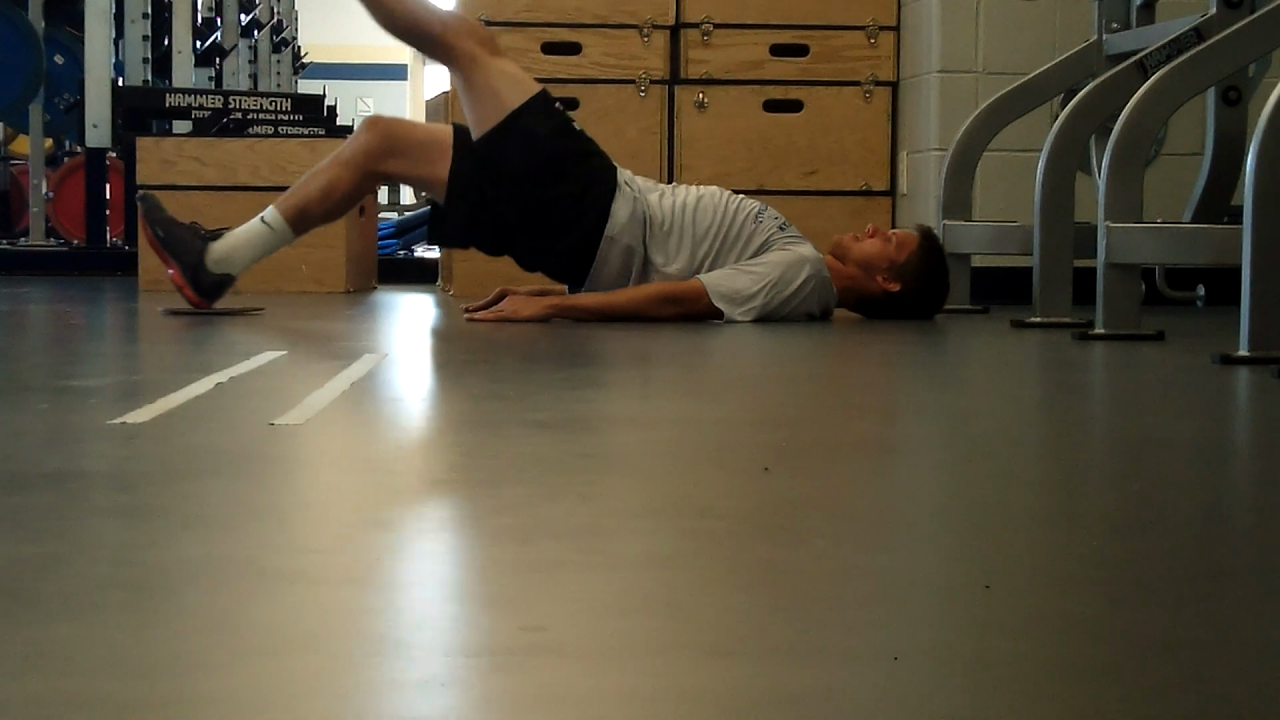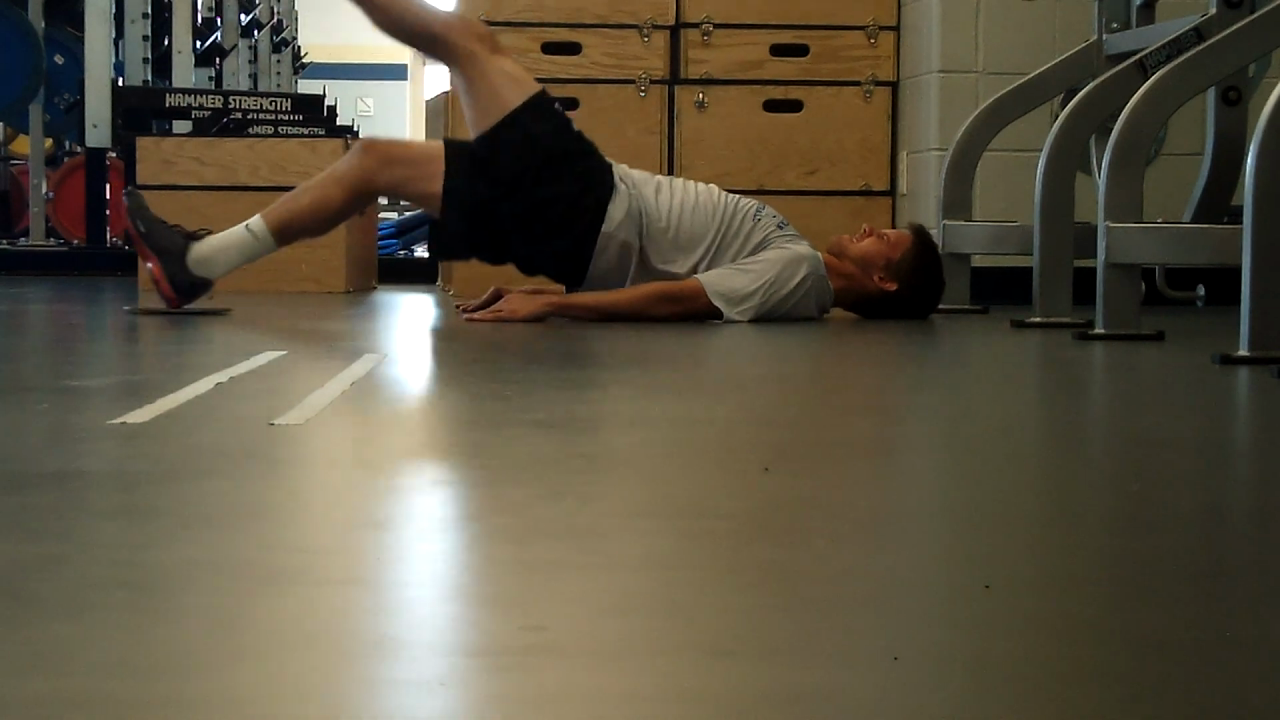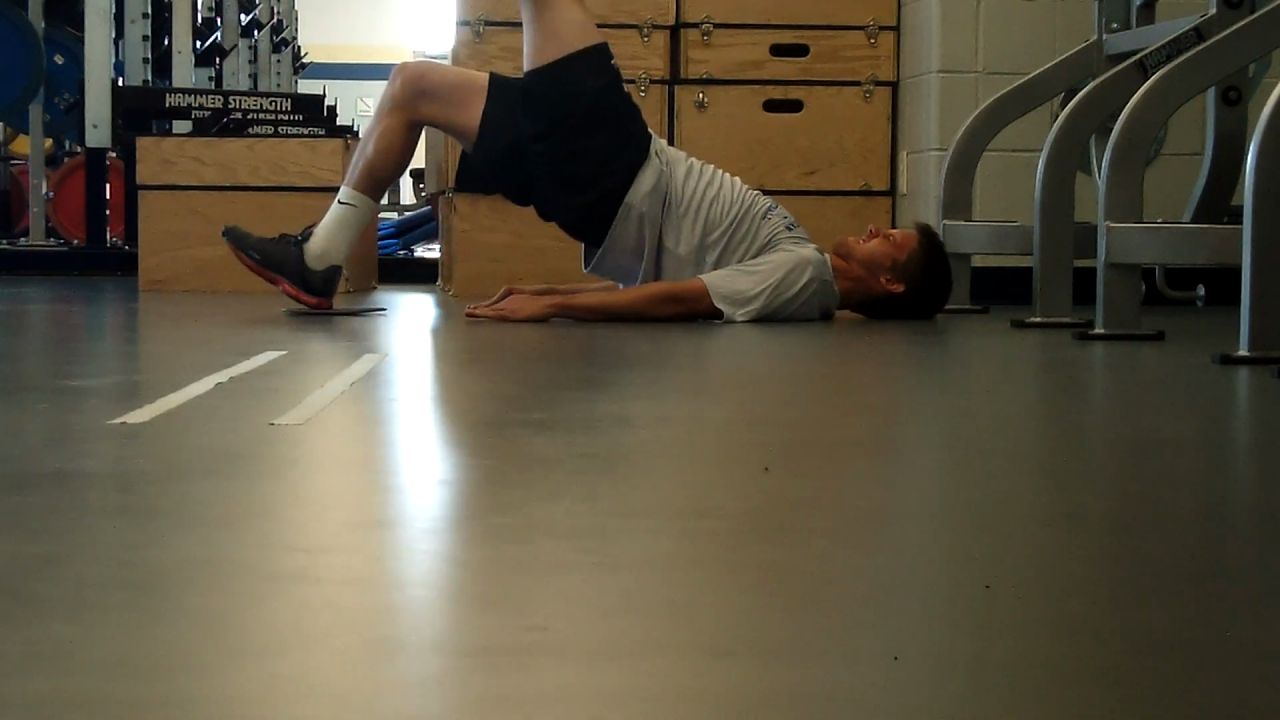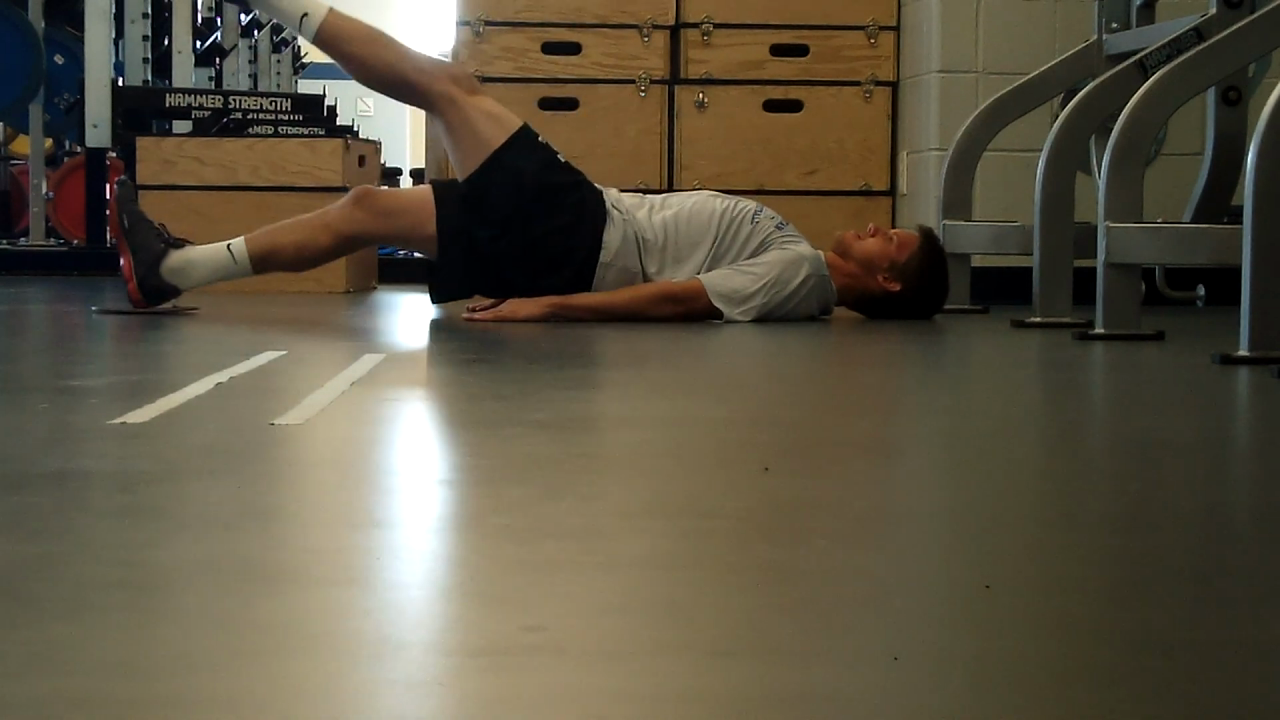
dt=0.7s
person 1, frame 1
left shoulder: (799, 273)
right shoulder: (795, 266)
left elbow: (678, 300)
left wrist: (550, 306)
right wrist: (556, 287)
left hip: (592, 217)
right hip: (600, 218)
right knee: (377, 137)
right ankle: (218, 261)
person 1, frame 2
left shoulder: (799, 272)
right shoulder: (793, 267)
left elbow: (677, 299)
left wrist: (547, 304)
right wrist: (547, 281)
left hip: (592, 216)
right hip: (595, 211)
right knee: (373, 160)
right ankle: (198, 263)
person 1, frame 3
left shoulder: (803, 276)
right shoulder: (805, 267)
left elbow: (680, 300)
left wrist: (554, 303)
right wrist: (549, 293)
right hip: (619, 185)
right knee: (415, 84)
right ankle: (319, 257)
person 1, frame 4
left shoulder: (799, 272)
right shoulder: (794, 265)
left elbow: (676, 299)
left wrist: (548, 305)
left hip: (583, 243)
right hip: (590, 226)
left knee: (450, 85)
right knee: (365, 210)
right ankle: (171, 272)
